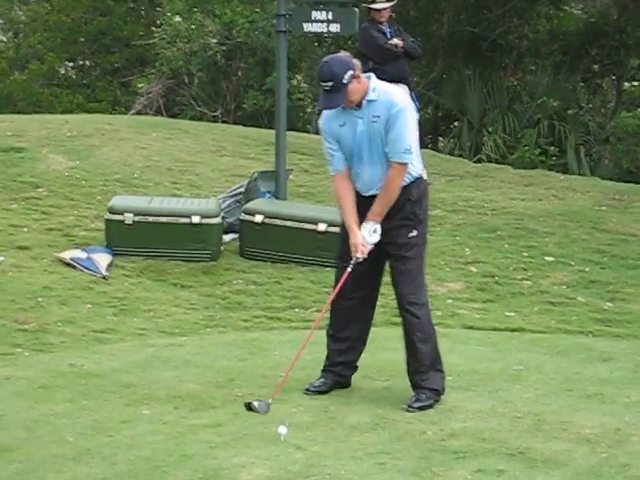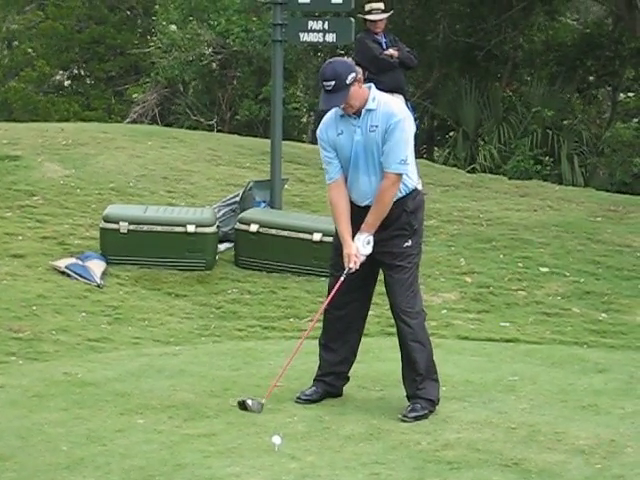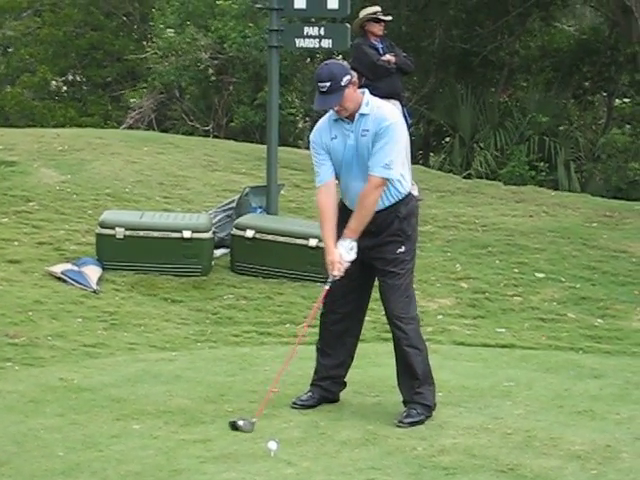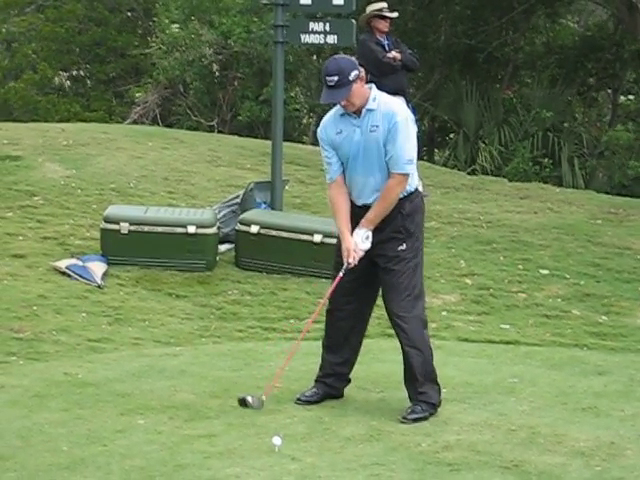
dt=1s
person 1, frame 1
left shoulder: (395, 103)
right shoulder: (329, 118)
left elbow: (398, 168)
right elbow: (341, 176)
left wrist: (373, 222)
right wrist: (354, 231)
left hip: (402, 201)
right hip: (360, 201)
left knee: (410, 294)
right knee: (349, 292)
left ankle: (428, 382)
right ankle: (338, 369)
person 1, frame 2
left shoulder: (394, 114)
right shoulder: (328, 126)
left elbow: (392, 180)
right elbow: (337, 185)
left wrist: (367, 234)
right wrist: (347, 241)
left hip: (399, 213)
right hip: (355, 212)
left knee: (406, 304)
right knee: (341, 302)
left ankle: (423, 392)
right ankle: (330, 379)
person 1, frame 3
left shoulder: (387, 119)
right shoulder: (322, 131)
left elbow: (375, 185)
right elbow: (326, 189)
left wrist: (349, 240)
right wrist: (331, 246)
left hip: (392, 218)
right hip: (351, 216)
left knee: (400, 310)
right knee: (337, 307)
left ankle: (420, 398)
right ankle: (326, 384)
person 1, frame 4
left shoulder: (395, 113)
right shoulder: (329, 126)
left elbow: (400, 178)
right elbow: (337, 184)
left wrist: (367, 228)
right wrist: (347, 236)
left hip: (398, 215)
right hip: (357, 214)
left knee: (404, 307)
right knee: (344, 303)
left ankle: (425, 394)
right ankle: (331, 380)
person 2, frame 1
left shoulder: (396, 29)
right shoulder: (367, 29)
left elbow: (417, 51)
right elbow: (383, 50)
left wrist: (401, 44)
right wrist: (402, 50)
left hip: (401, 85)
person 2, frame 2
left shoulder: (392, 39)
right shoulder: (362, 39)
left elbow: (413, 61)
right elbow: (379, 63)
left wrist: (397, 55)
right wrist: (400, 60)
left hip: (398, 94)
person 2, frame 3
left shoulder: (388, 44)
right shoulder: (359, 45)
left elbow: (410, 65)
right elbow: (377, 68)
left wrist: (394, 60)
right wrist: (396, 65)
left hip: (395, 102)
left ankle: (408, 187)
person 2, frame 4
left shoulder: (394, 42)
right shoulder: (365, 41)
left elbow: (414, 63)
right elbow: (382, 65)
left wrist: (399, 57)
right wrist: (401, 63)
left hip: (400, 98)
